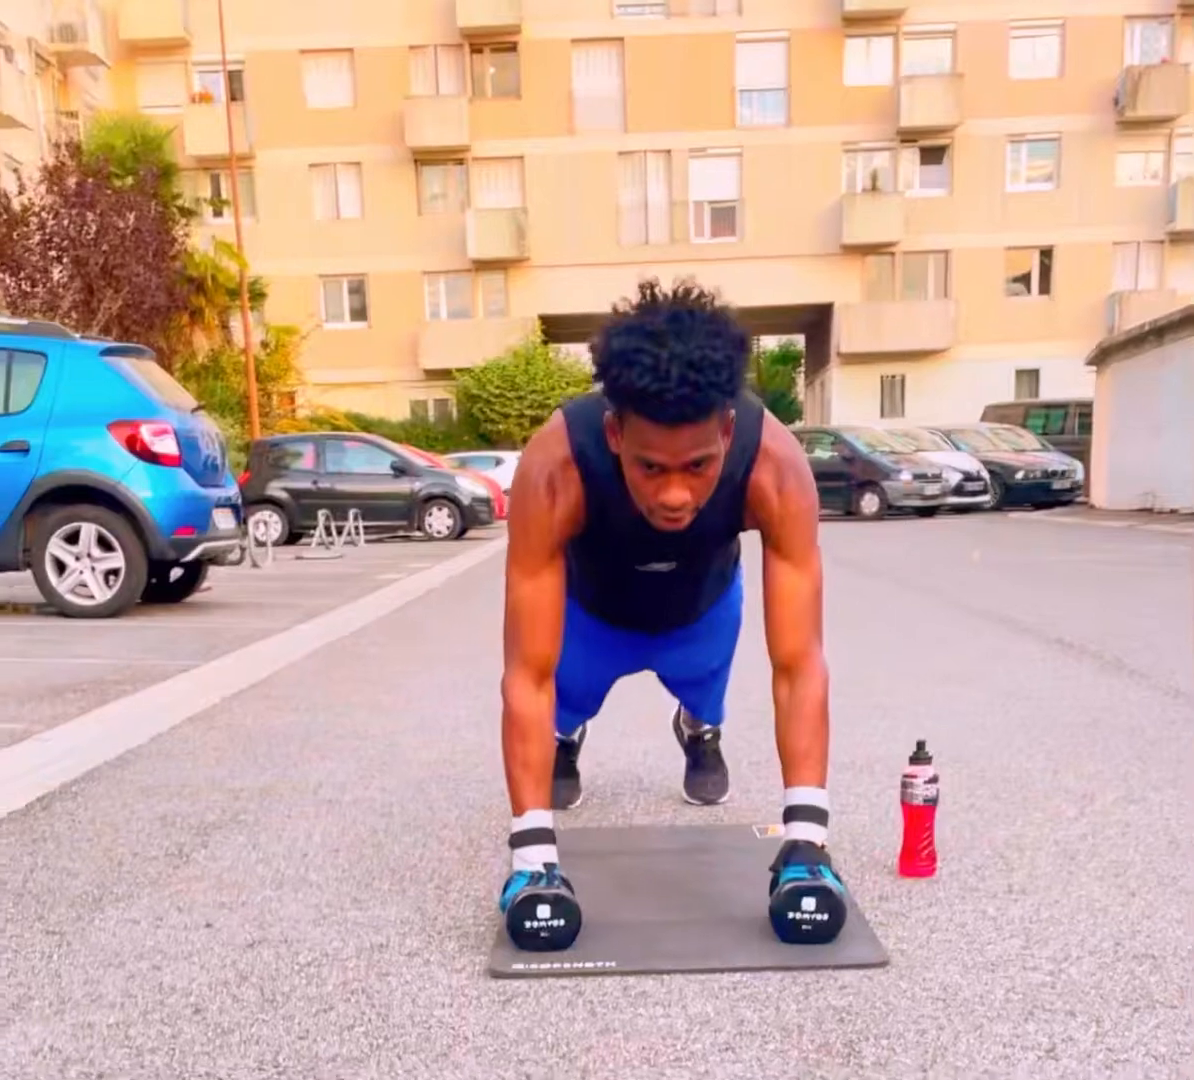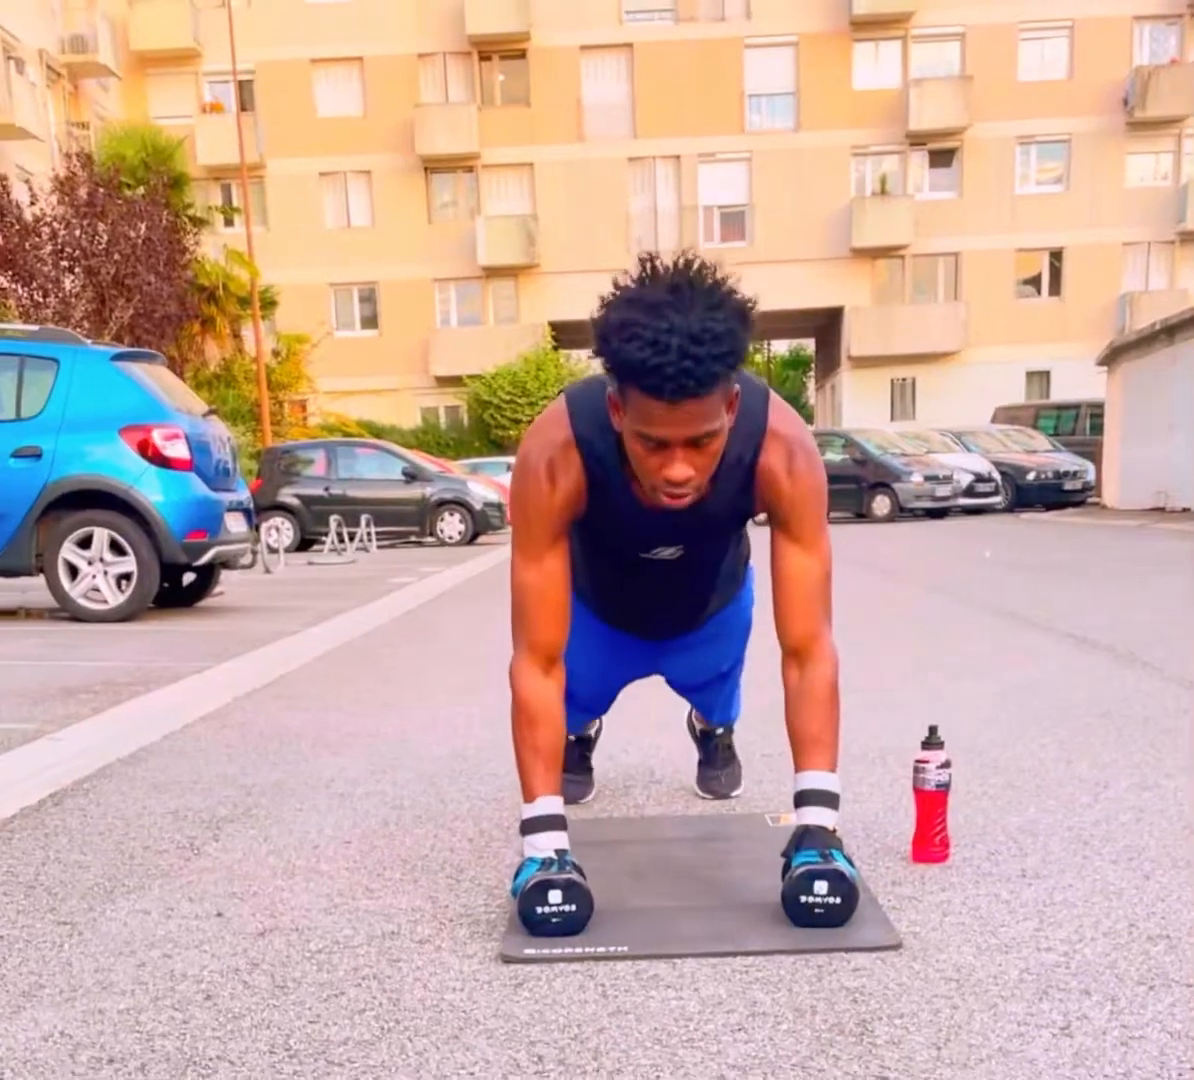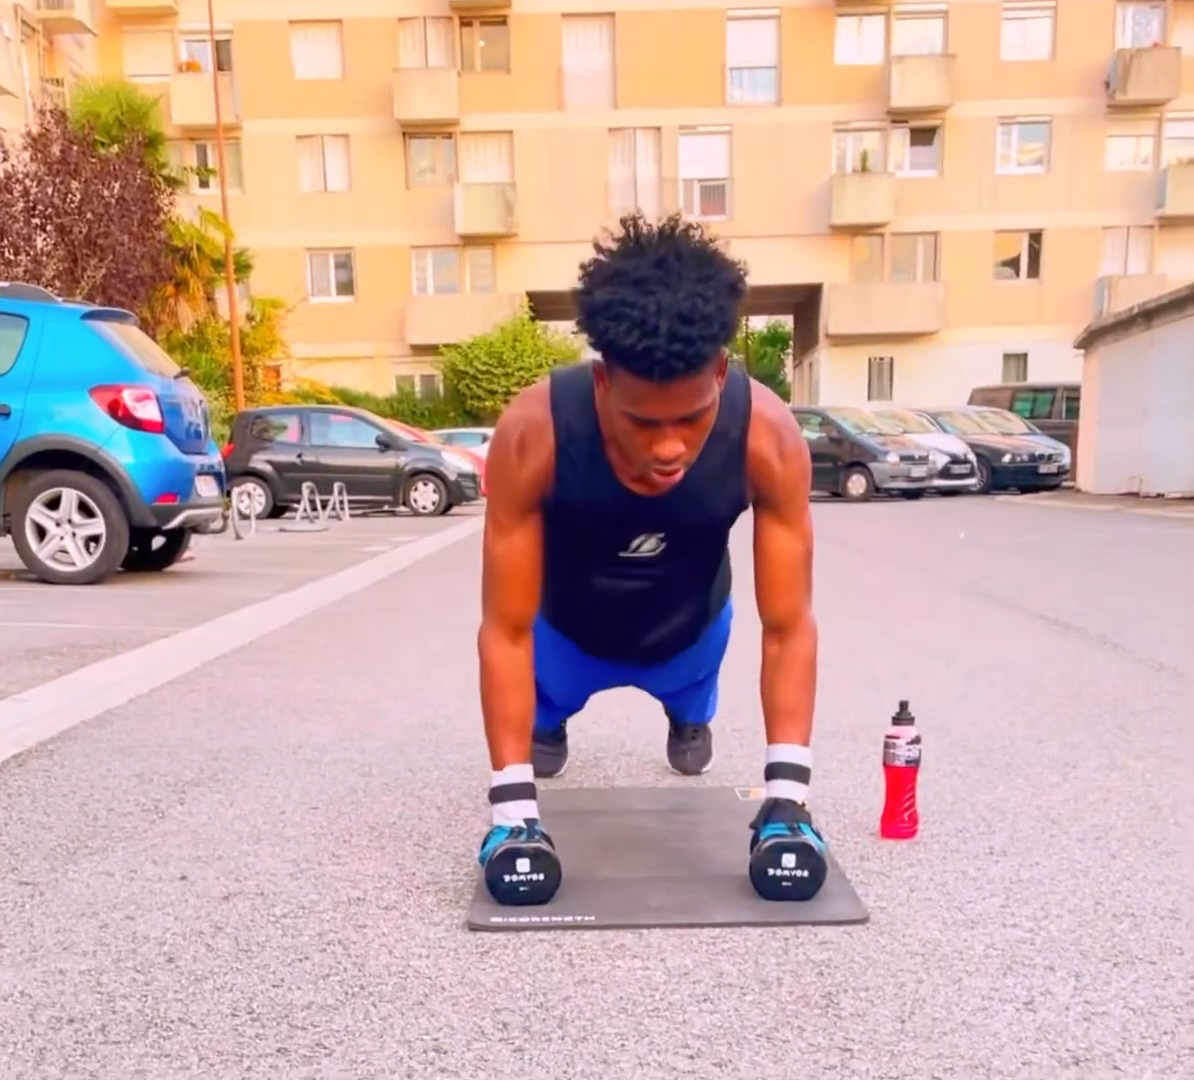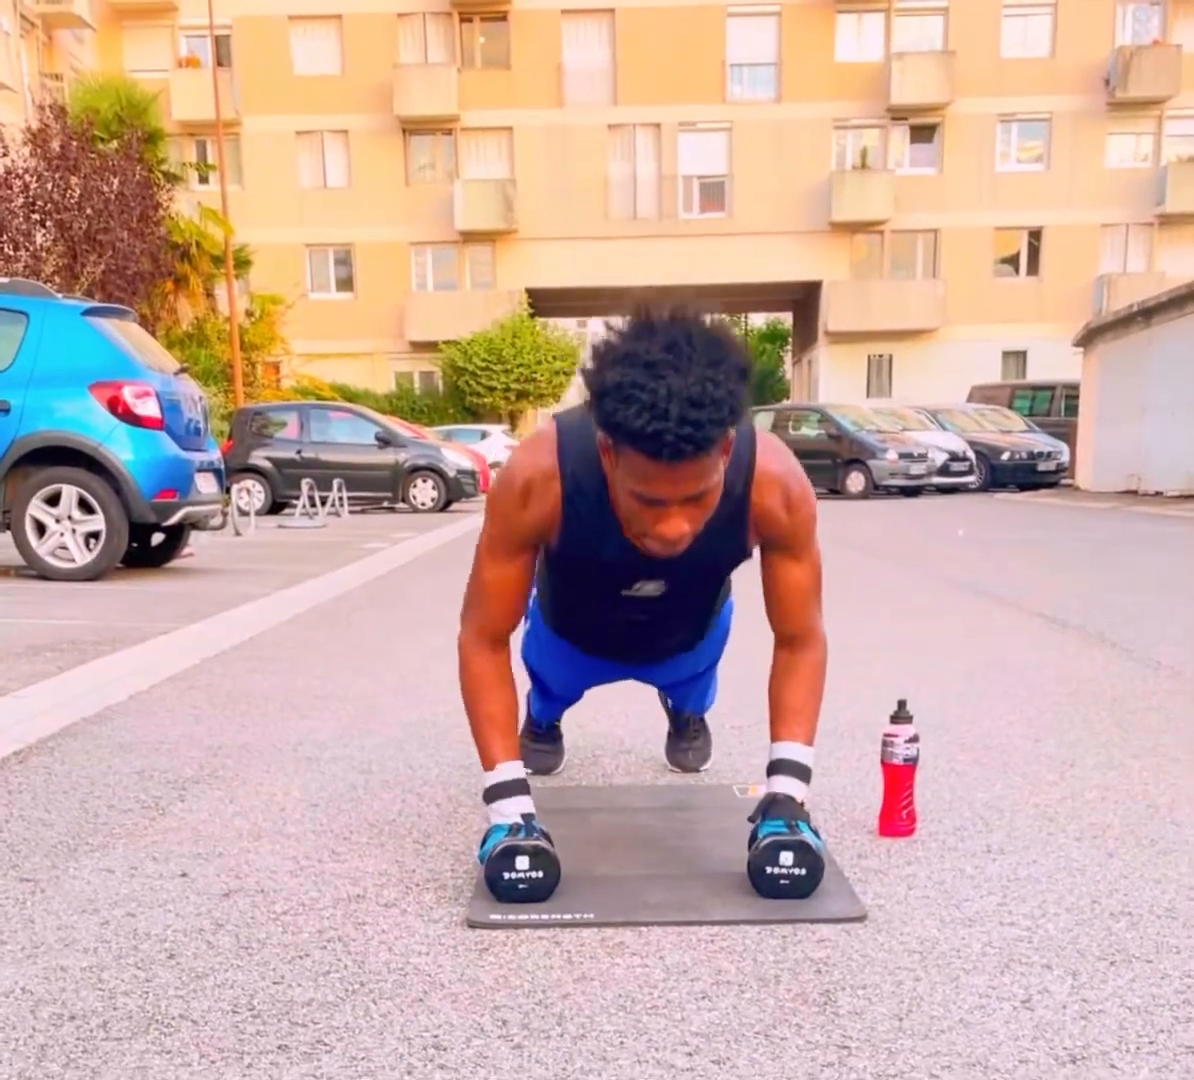
dt=0.7s
person 1, frame 1
left shoulder: (776, 466)
right shoulder: (554, 467)
left elbow: (799, 664)
right elbow: (527, 674)
left wrist: (806, 834)
right wrist: (532, 850)
left hip: (702, 601)
right hip: (592, 606)
left ankle: (699, 731)
right ankle: (566, 737)
person 1, frame 2
left shoulder: (783, 449)
right shoulder: (554, 453)
left elbow: (808, 649)
right elbow: (537, 661)
left wrist: (817, 819)
right wrist: (543, 838)
left hip: (712, 600)
right hip: (598, 606)
left knee: (716, 698)
left ankle: (713, 730)
right ankle: (578, 736)
person 1, frame 3
left shoulder: (769, 436)
right shoulder: (531, 433)
left elbow: (788, 625)
right elbow: (507, 630)
left wrist: (787, 792)
right wrist: (513, 805)
left hip: (690, 627)
right hip: (569, 631)
left knee: (692, 708)
right knee: (544, 712)
left ankle: (687, 717)
right ankle: (548, 725)
person 1, frame 4
left shoulder: (773, 483)
right shoulder: (537, 478)
left elbow: (798, 641)
right elbow: (486, 640)
left wrist: (787, 791)
right wrist: (509, 800)
left hip: (691, 633)
right hip: (572, 631)
left knee: (693, 690)
right knee: (546, 700)
left ankle: (688, 719)
right ankle: (542, 723)
